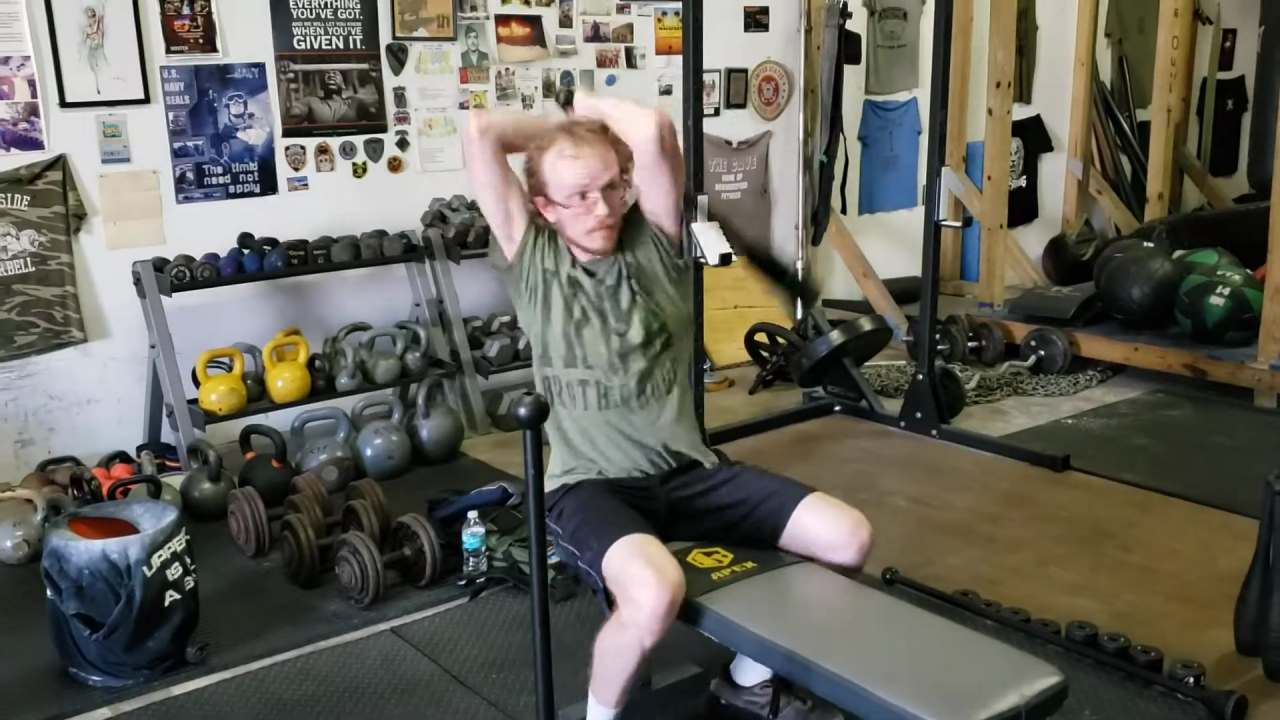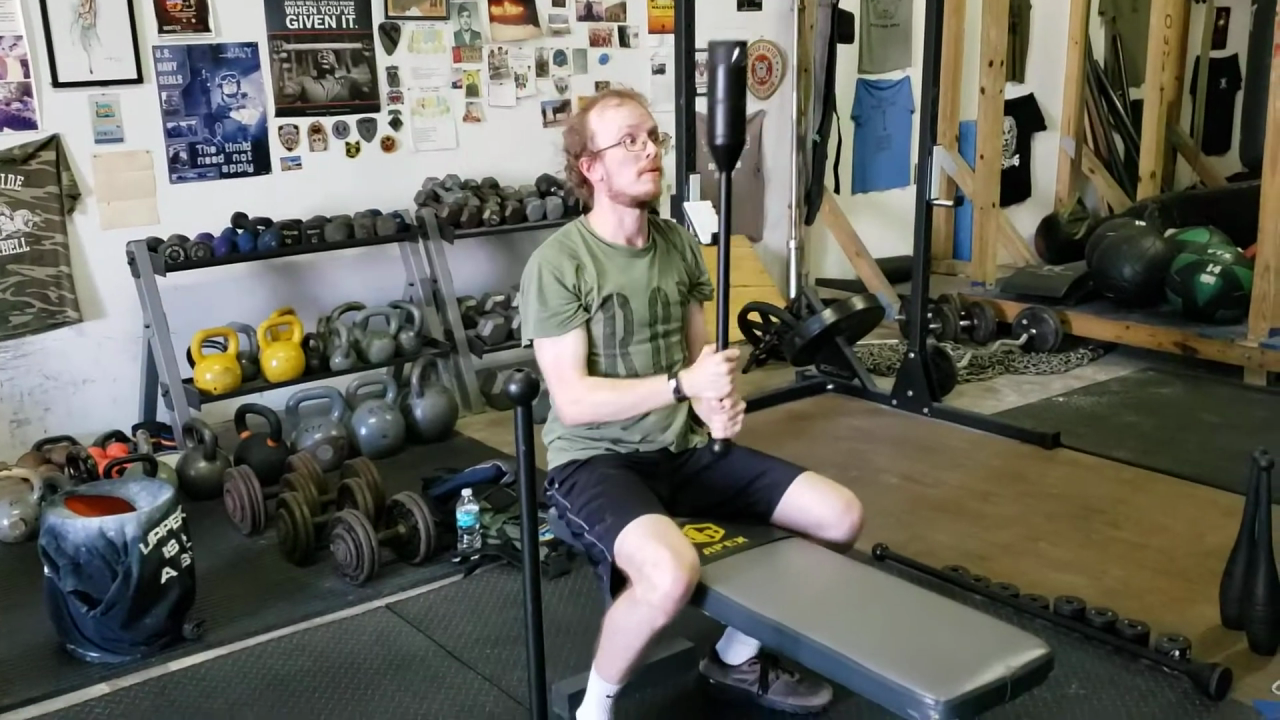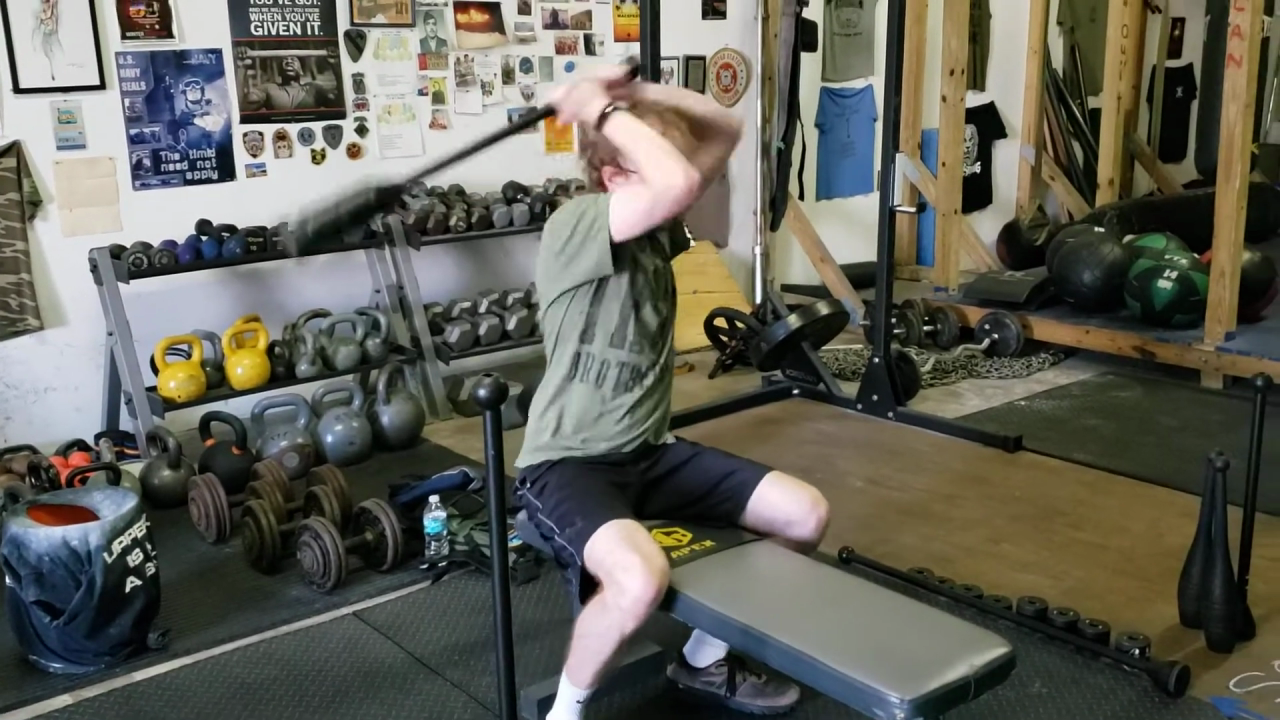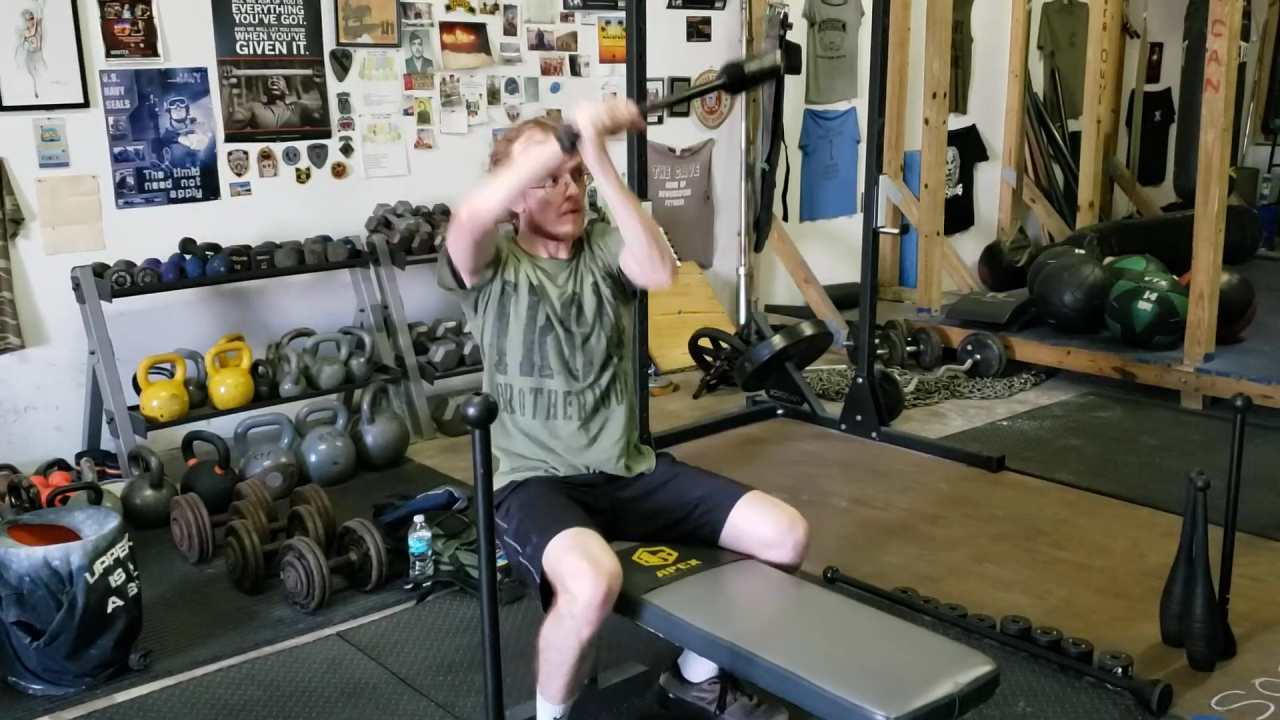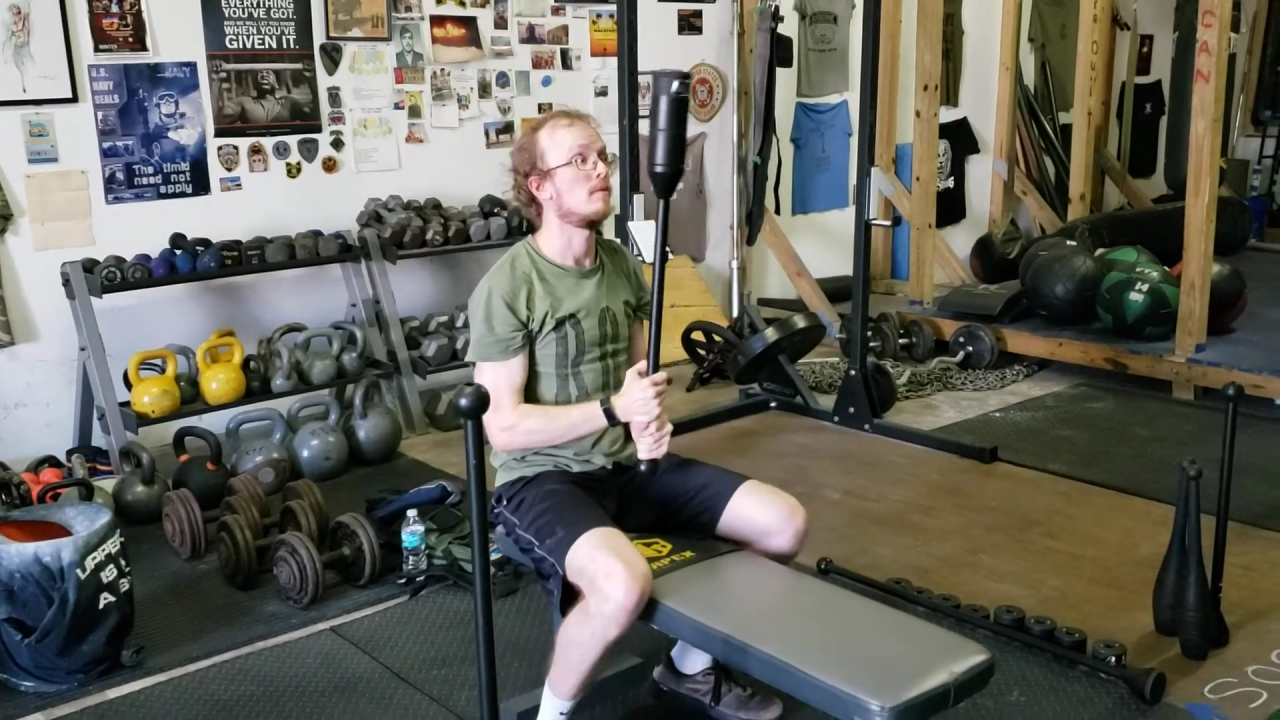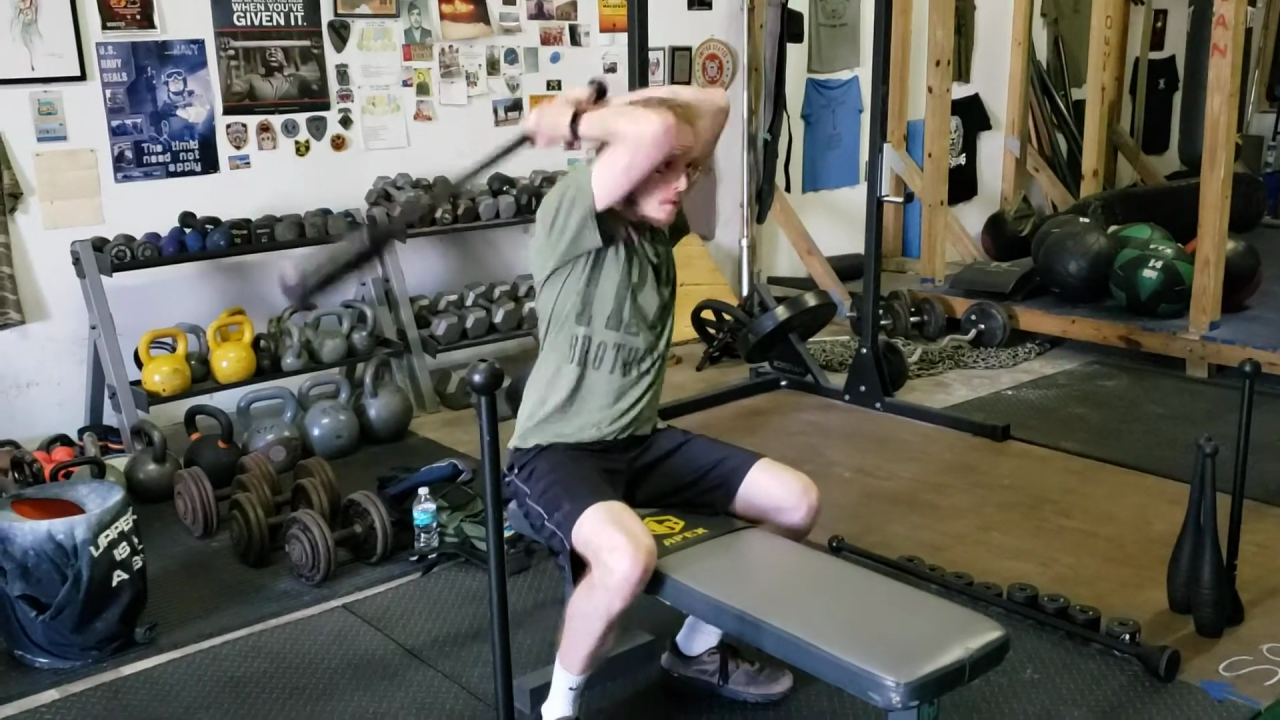
dt=0.7s
person 1, frame 1
left shoulder: (651, 240)
right shoulder: (531, 260)
left elbow: (653, 125)
right elbow: (478, 133)
left wrist: (601, 108)
right wrist: (576, 120)
left hip: (690, 469)
right hip: (591, 485)
left knee: (850, 537)
right knee: (656, 594)
person 1, frame 2
left shoulder: (678, 243)
right shoulder: (557, 264)
right elbow: (574, 401)
left wrist: (712, 399)
right wrist: (683, 384)
left hip: (681, 448)
right hip: (594, 460)
left knee: (840, 515)
right knee: (669, 574)
left ankle: (737, 656)
person 1, frame 3
left shoulder: (652, 220)
right shoulder: (582, 226)
left elbow: (725, 130)
right elbow: (674, 181)
left wrist: (626, 92)
right wrist: (612, 115)
left hip: (650, 451)
right hip: (568, 464)
left knee: (807, 514)
right knee: (640, 580)
left ankle: (705, 658)
person 1, frame 4
left shoulder: (606, 248)
right shoulder: (488, 263)
left elbow: (660, 274)
right elbow: (467, 218)
left wrist: (597, 156)
right wrist: (565, 133)
left hip: (631, 470)
right hip: (538, 485)
left knee: (785, 536)
right knee: (590, 585)
person 1, frame 5
left shoulder: (622, 265)
right shoulder: (506, 289)
right elbow: (504, 429)
left wrist: (649, 416)
right wrist: (615, 410)
left hip: (626, 466)
right hip: (540, 481)
left knee: (784, 523)
right knee: (621, 584)
left ankle: (691, 664)
person 1, frame 6
left shoulder: (652, 217)
right shoulder: (574, 207)
left elbow: (713, 104)
right elbow: (650, 128)
left wrist: (591, 111)
right wrist: (587, 120)
left hip: (640, 440)
right hip: (557, 451)
left knee: (797, 502)
right knee: (625, 559)
left ankle: (698, 646)
